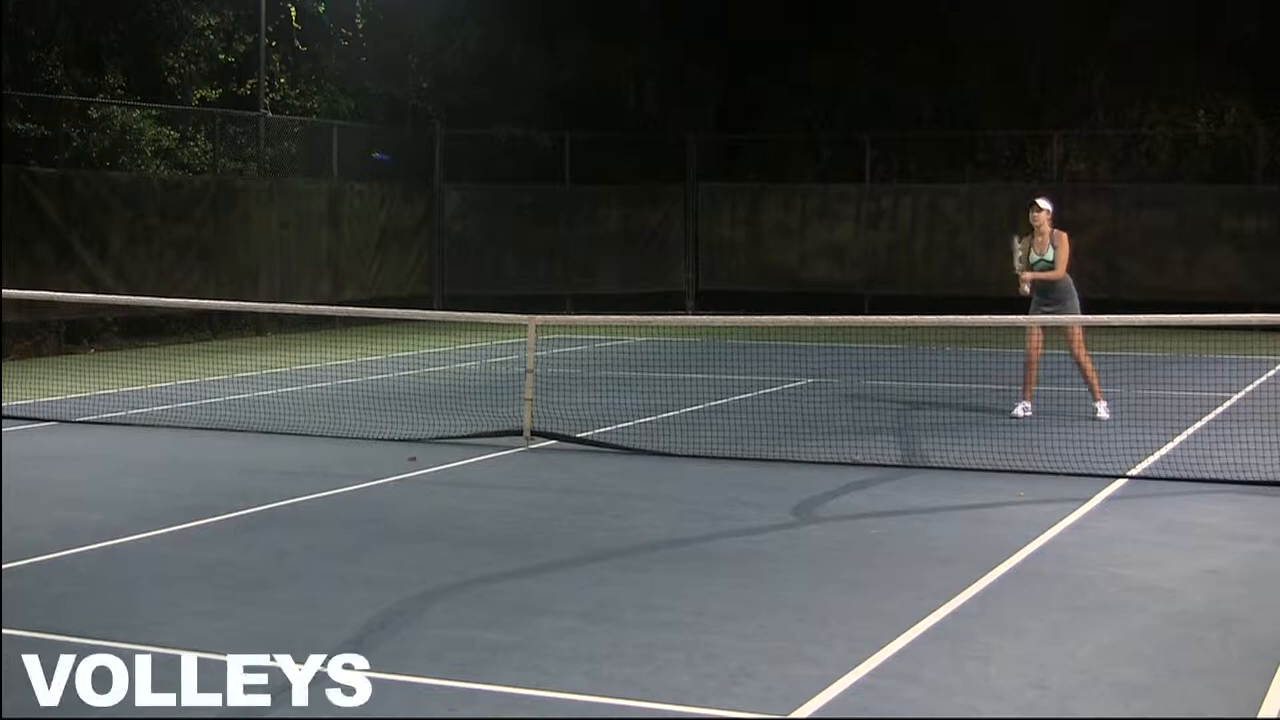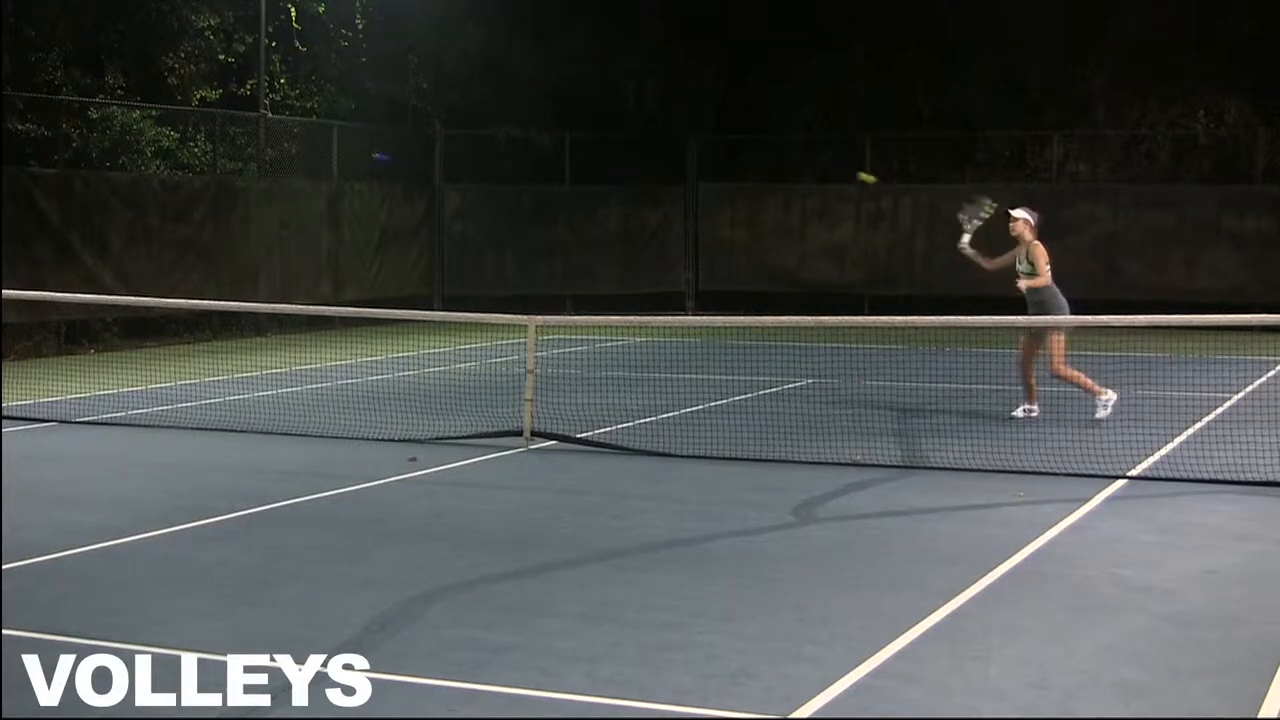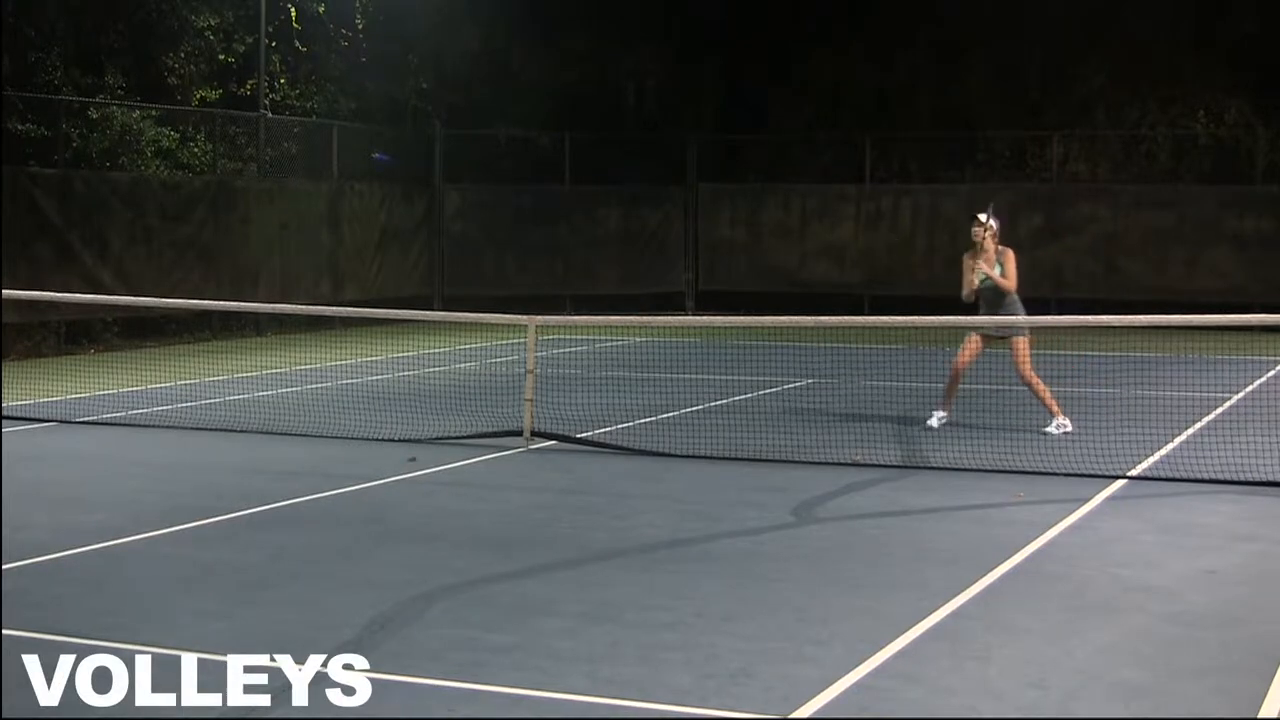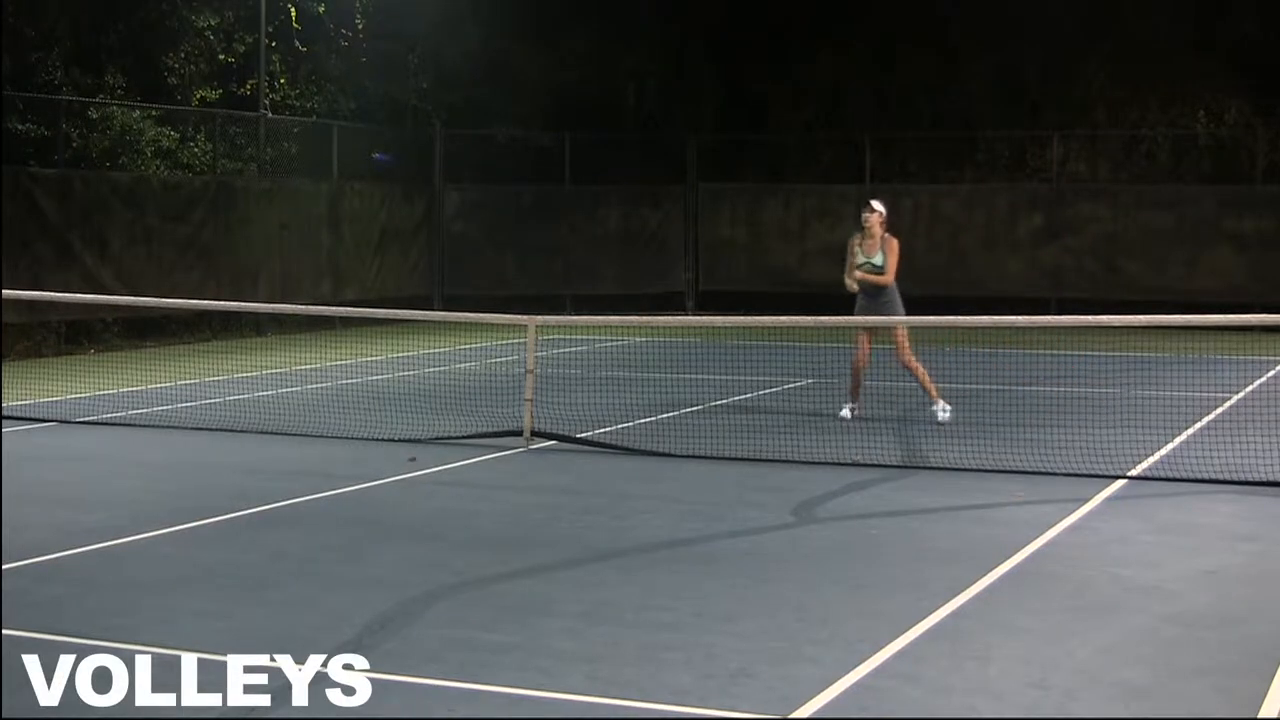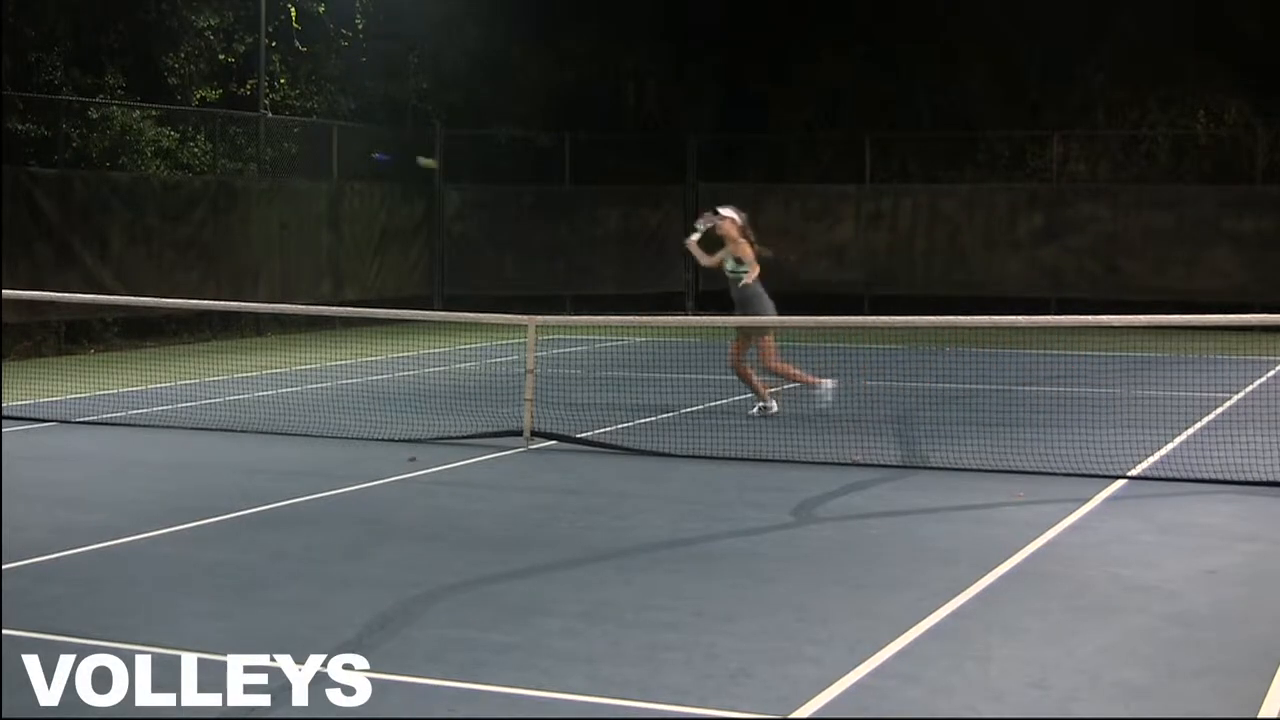
dt=0.7s
person 1, frame 1
left shoulder: (1060, 237)
right shoulder: (1025, 242)
left elbow: (1060, 273)
right elbow: (1027, 276)
left wrist: (1031, 275)
right wrist: (1024, 284)
left hip: (1065, 300)
right hip: (1040, 301)
left knee: (1079, 354)
right knee: (1031, 354)
left ankle: (1100, 402)
right ankle: (1026, 403)
person 1, frame 2
left shoulder: (1035, 247)
right shoulder: (1019, 249)
left elbow: (1046, 280)
right elbow: (991, 265)
left wrist: (1027, 283)
right wrist: (970, 252)
left hip: (1053, 310)
right hip: (1036, 311)
left knee: (1057, 368)
right knee: (1025, 363)
left ankle: (1102, 394)
right ankle: (1030, 405)
person 1, frame 3
left shoulder: (1005, 254)
right shoulder: (969, 257)
left elbow: (1011, 287)
right elbow: (968, 296)
left wrist: (991, 274)
right wrist: (972, 288)
left hip: (1012, 316)
right hip: (985, 317)
left knee: (1025, 373)
right knee: (957, 365)
left ankle: (1060, 419)
right ankle: (943, 412)
person 1, frame 4
left shoulder: (890, 242)
right shoulder: (855, 241)
left elbow: (888, 278)
right elbow: (849, 274)
left wrist: (862, 275)
right wrist: (850, 282)
left hip: (889, 303)
right hip: (865, 304)
left knee: (906, 359)
right knee: (860, 361)
left ankle: (938, 402)
right ankle: (853, 403)
person 1, frame 5
left shoulder: (741, 246)
right shoulder: (729, 247)
left elbow: (754, 268)
right elbow: (707, 262)
left wrist: (749, 276)
right wrist: (693, 244)
left hip: (757, 308)
right hip: (743, 310)
left knee: (770, 365)
right knee: (736, 363)
left ankle: (820, 384)
right ankle: (767, 401)
